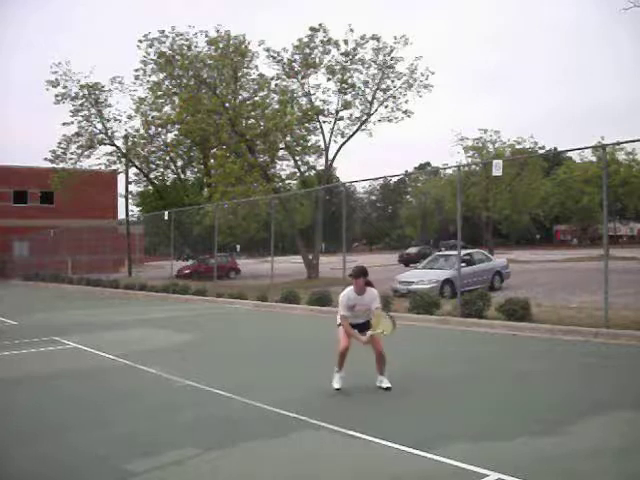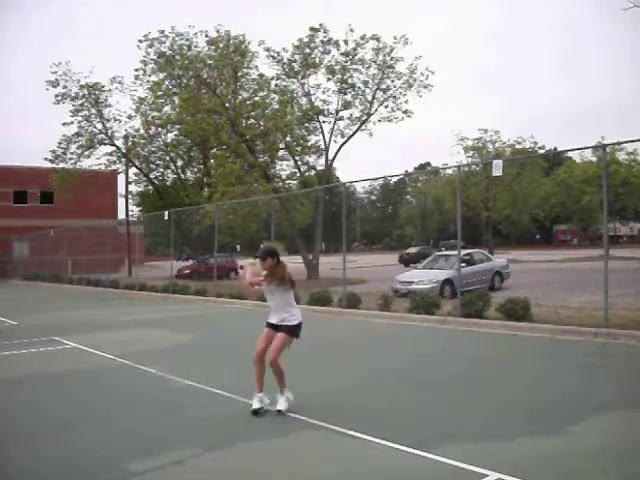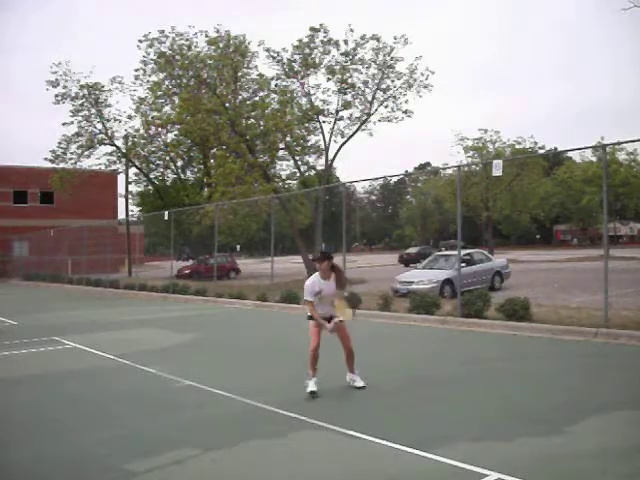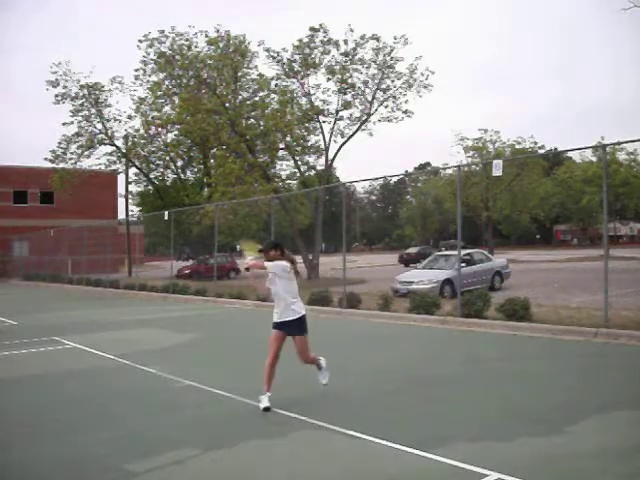
dt=1s
person 1, frame 1
left shoulder: (373, 294)
right shoulder: (345, 295)
right elbow: (345, 321)
left wrist: (373, 333)
right wrist: (359, 338)
left hip: (363, 322)
right hip: (346, 321)
left knee: (379, 350)
right knee: (344, 346)
left ankle: (381, 377)
right ankle: (338, 372)
person 1, frame 2
left shoulder: (278, 278)
right shoulder: (267, 276)
left elbow: (250, 281)
right elbow: (250, 283)
left wrist: (248, 273)
right wrist: (247, 273)
left hip: (290, 323)
right hip: (274, 321)
left knee: (272, 358)
right knee: (258, 355)
left ankle: (284, 394)
right ankle: (259, 397)
person 1, frame 3
left shoulder: (338, 279)
right shoulder: (310, 282)
right elbow: (311, 308)
left wrist: (336, 319)
right wrist: (325, 325)
left hip: (333, 315)
right hip: (316, 315)
left knee: (348, 347)
right knee: (314, 346)
left ankle: (352, 376)
right ankle: (312, 380)
person 1, frame 4
left shoulder: (284, 266)
right shoulder: (274, 269)
left elbow: (257, 264)
left wrist: (250, 263)
left hip: (295, 317)
right hip: (280, 318)
left knee: (304, 358)
right knee: (272, 356)
left ankle: (320, 363)
right ankle: (266, 395)
